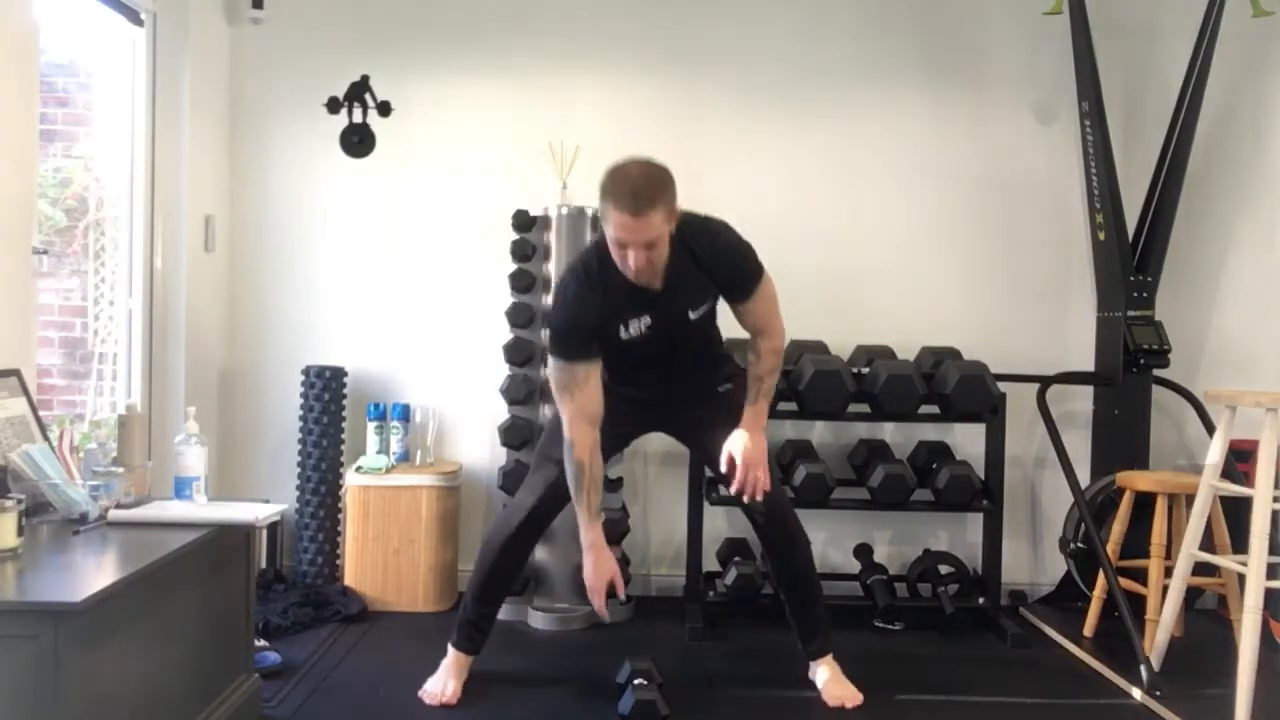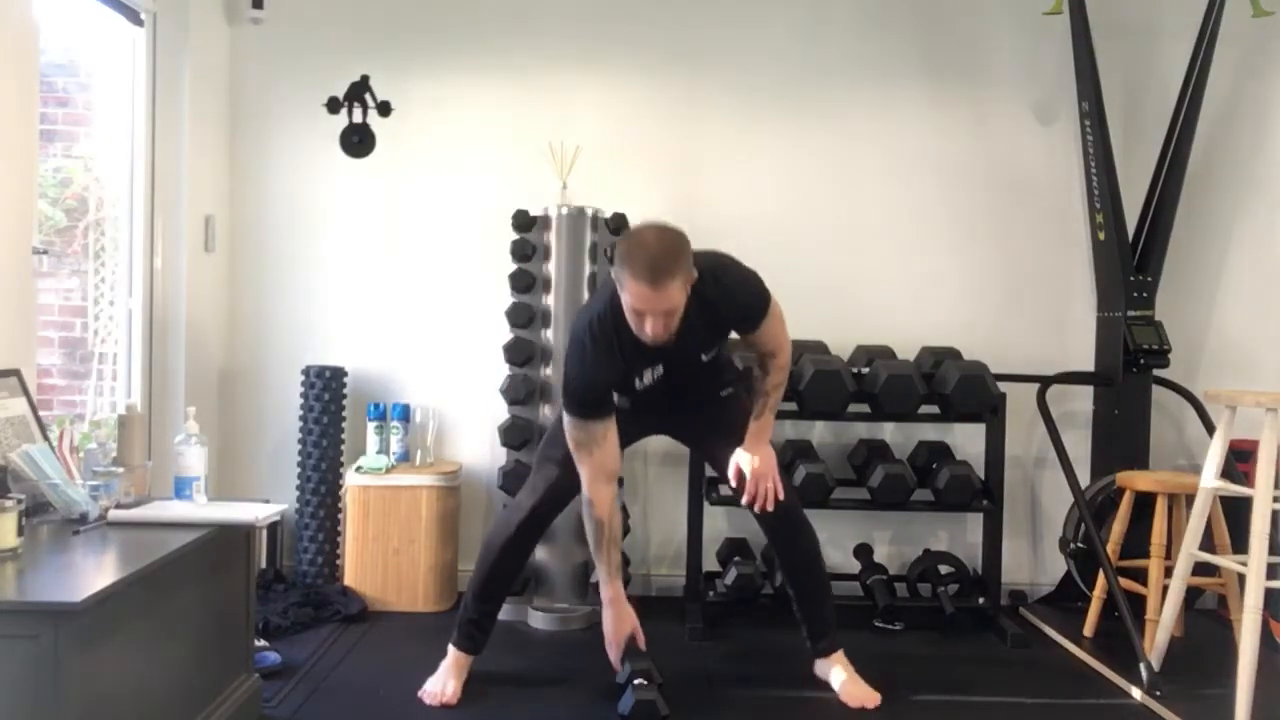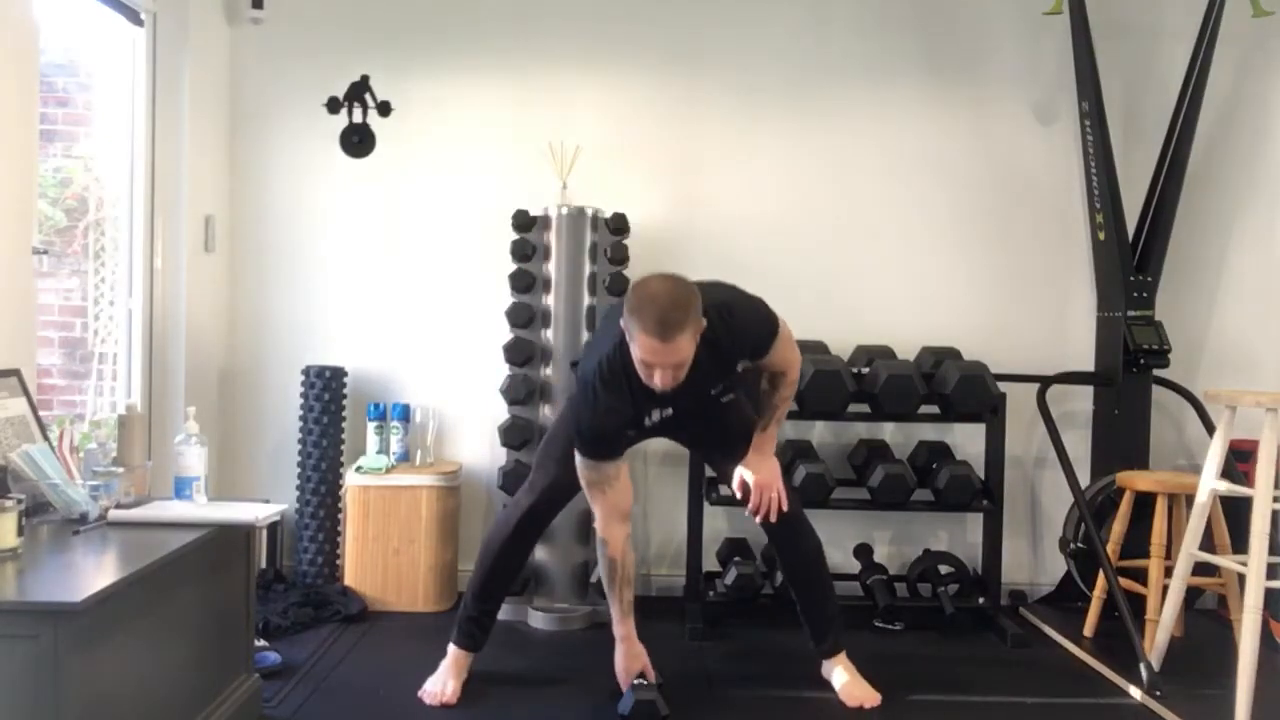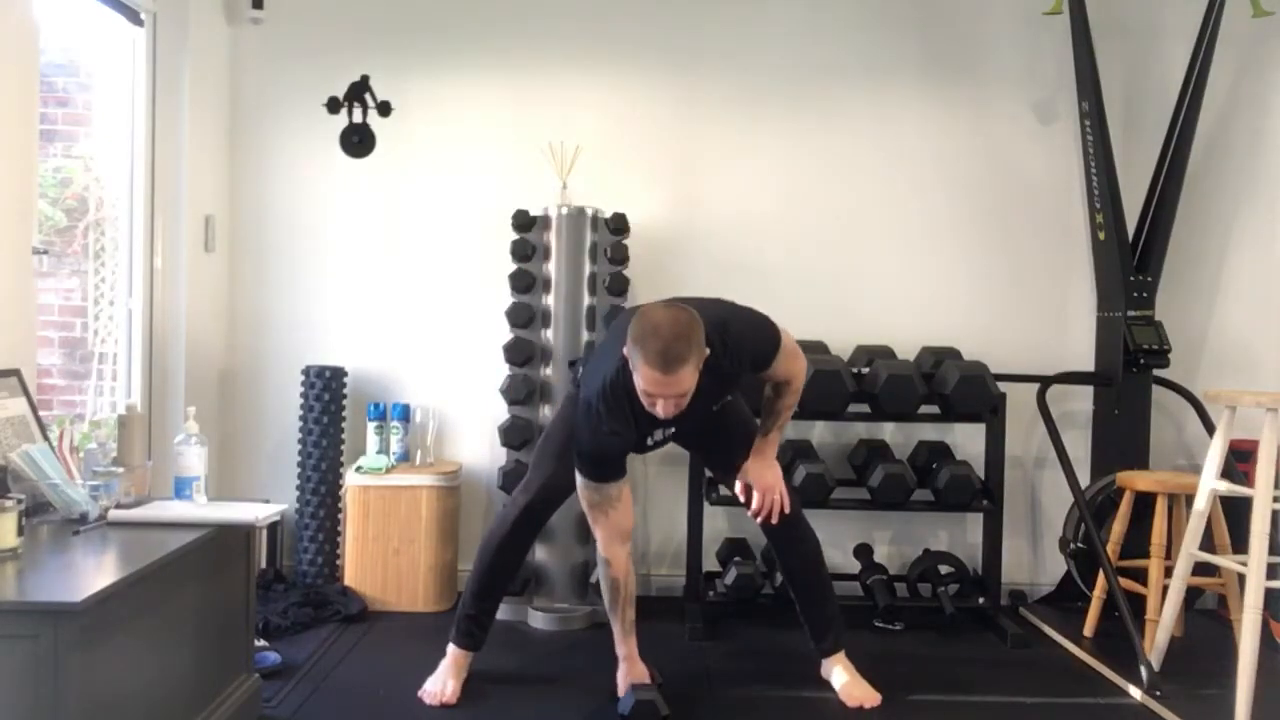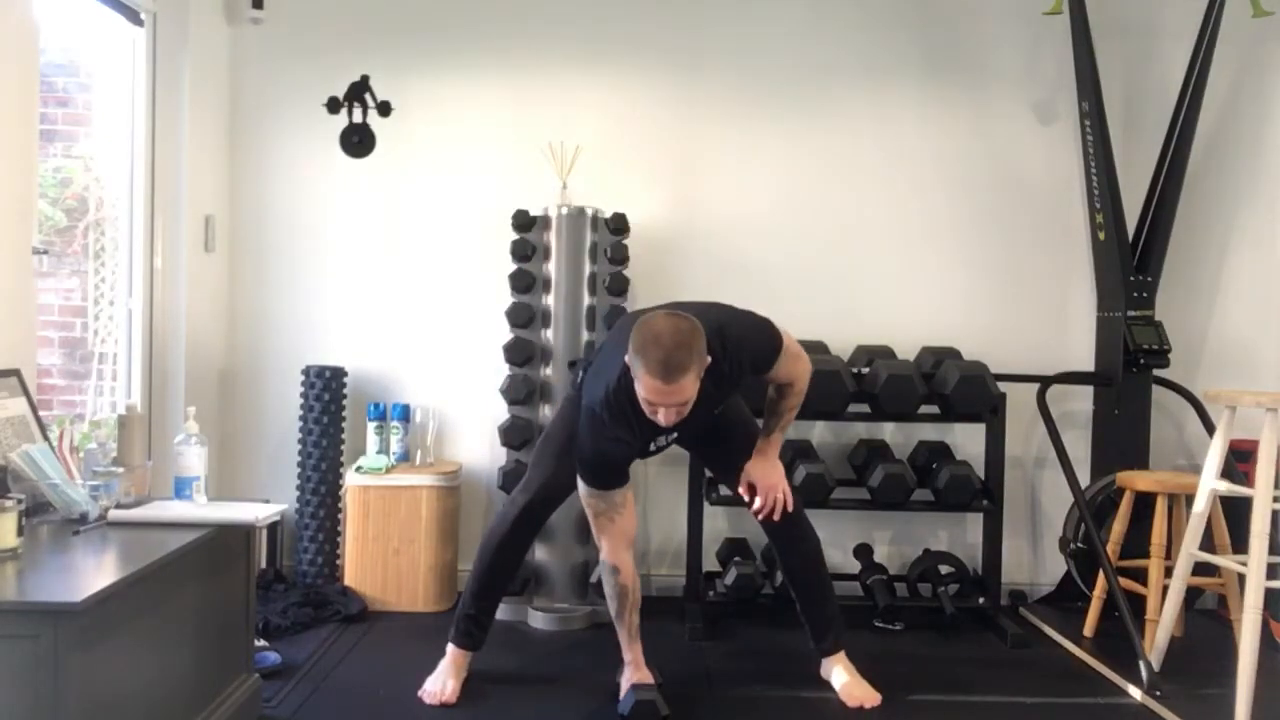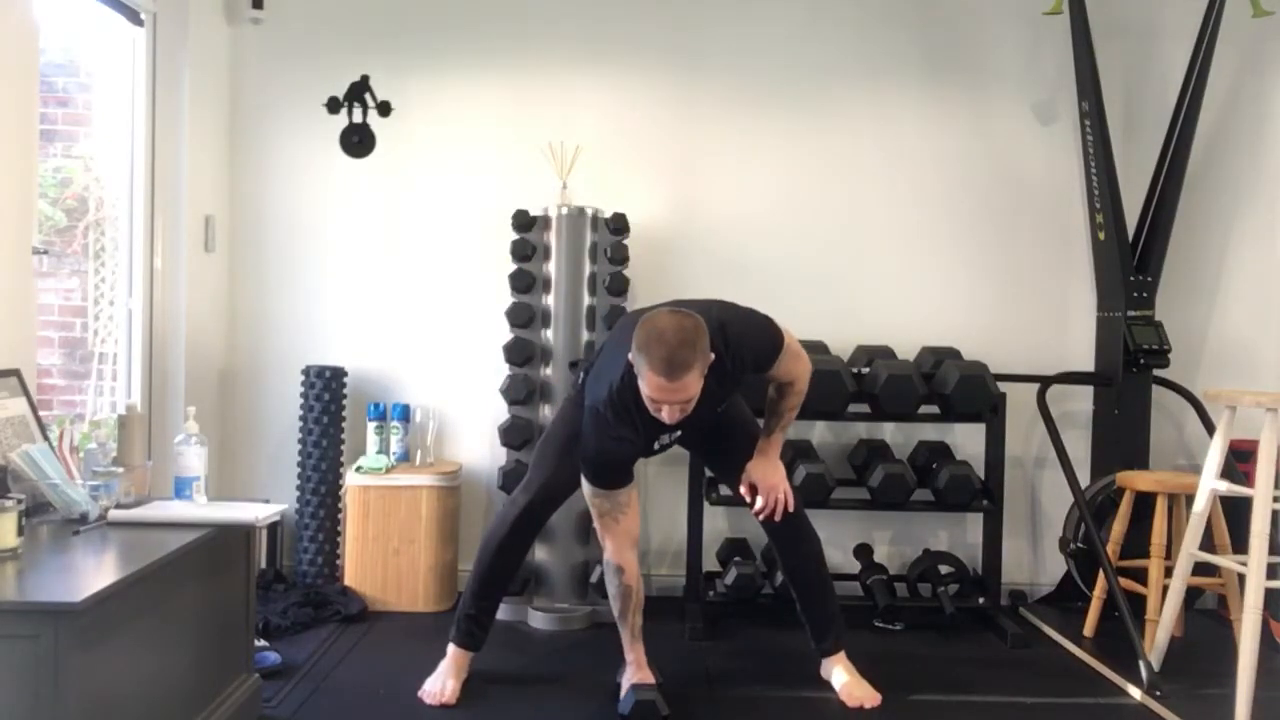
dt=0.2s
person 1, frame 1
left shoulder: (718, 246)
right shoulder: (579, 289)
left elbow: (769, 336)
right elbow: (580, 427)
left wrist: (751, 427)
right wrist: (594, 544)
left hip: (706, 390)
right hip: (612, 392)
left knee: (771, 507)
right knee: (529, 509)
left ankle: (820, 658)
right ankle: (459, 655)
person 1, frame 2
left shoulder: (731, 284)
right shoulder: (592, 341)
left elbow: (775, 353)
right elbow: (598, 486)
left wrist: (757, 437)
right wrist: (613, 599)
left hip: (706, 393)
right hip: (617, 403)
left knee: (777, 504)
right knee: (531, 507)
left ankle: (829, 655)
right ankle: (459, 654)
person 1, frame 3
left shoulder: (738, 316)
right shoulder: (601, 382)
left elbow: (785, 366)
right elbow: (612, 524)
left wrist: (761, 449)
right wrist: (625, 638)
left hip: (711, 398)
right hip: (621, 407)
left knee: (779, 507)
right knee: (532, 504)
left ankle: (833, 658)
right ankle: (459, 654)
person 1, frame 4
left shoulder: (739, 333)
right shoulder: (602, 403)
left elbow: (792, 370)
right elbow: (612, 544)
left wrist: (764, 452)
right wrist: (628, 657)
left hip: (712, 402)
right hip: (616, 402)
left knee: (778, 507)
right knee: (530, 504)
left ankle: (833, 657)
right ankle: (459, 654)
person 1, frame 5
left shoulder: (740, 337)
right shoulder: (604, 410)
left elbow: (795, 371)
right elbow: (616, 551)
left wrist: (766, 452)
right wrist: (633, 663)
right hip: (603, 394)
left knee: (778, 505)
right knee: (529, 503)
left ankle: (833, 657)
right ankle: (458, 653)
person 1, frame 6
left shoulder: (742, 334)
right shoulder: (607, 410)
left elbow: (795, 371)
right elbow: (619, 550)
left wrist: (767, 453)
right wrist: (635, 663)
right hip: (601, 392)
left knee: (779, 504)
right knee: (530, 503)
left ankle: (833, 657)
right ankle: (458, 654)
